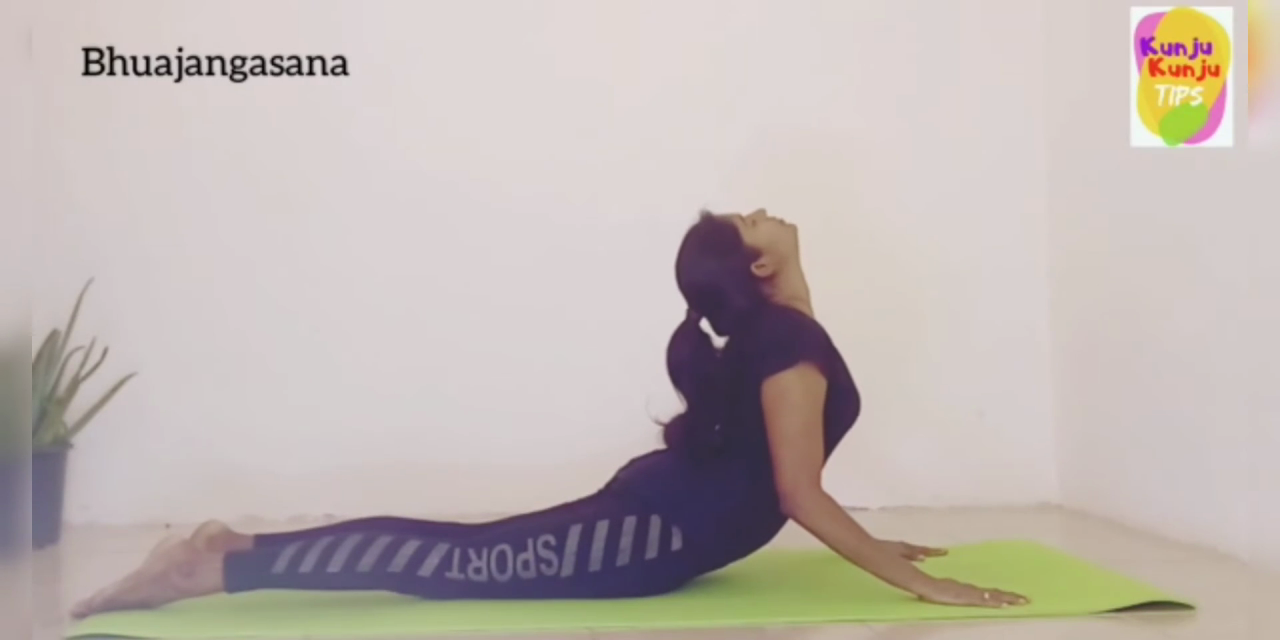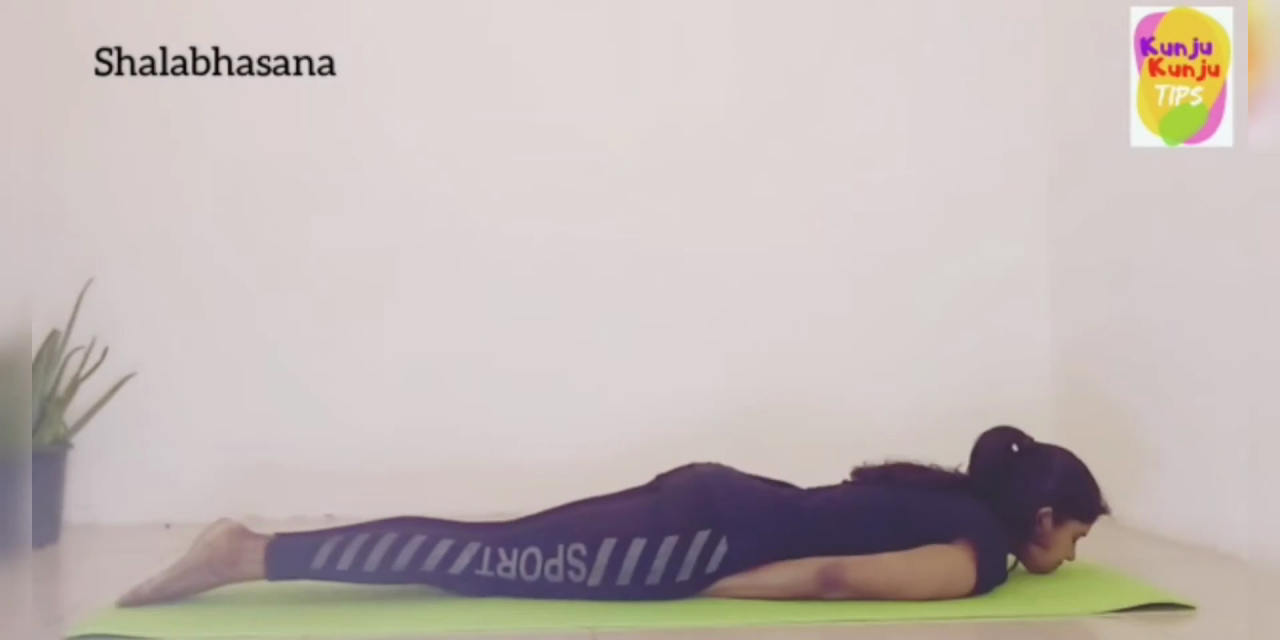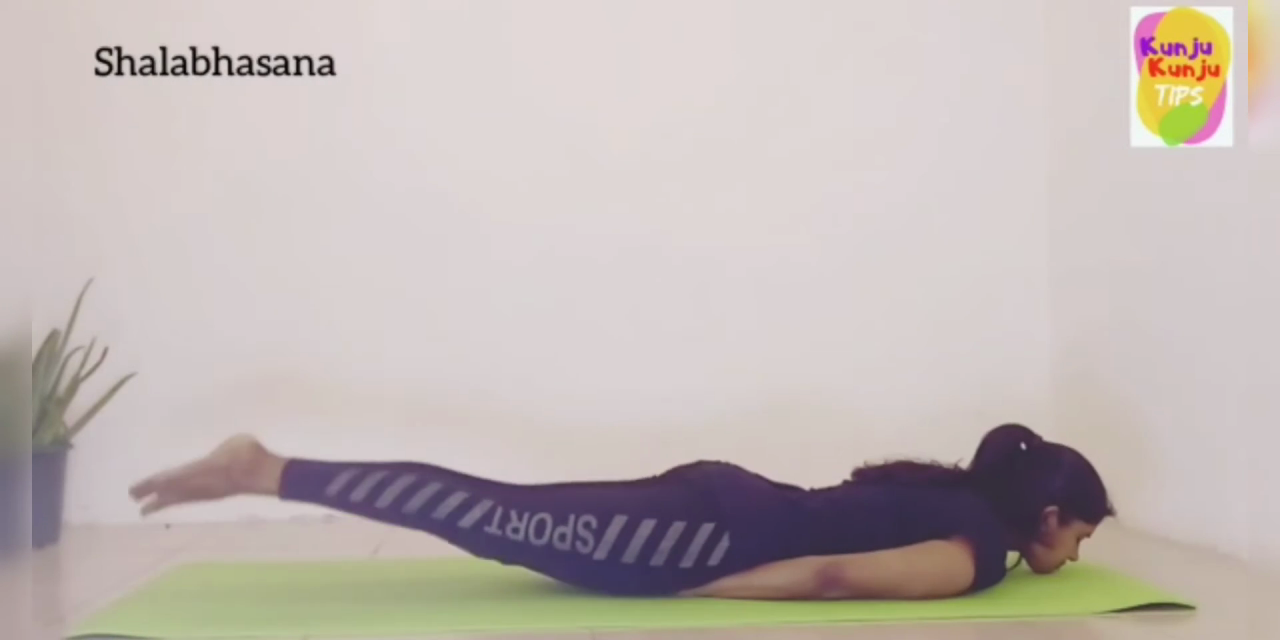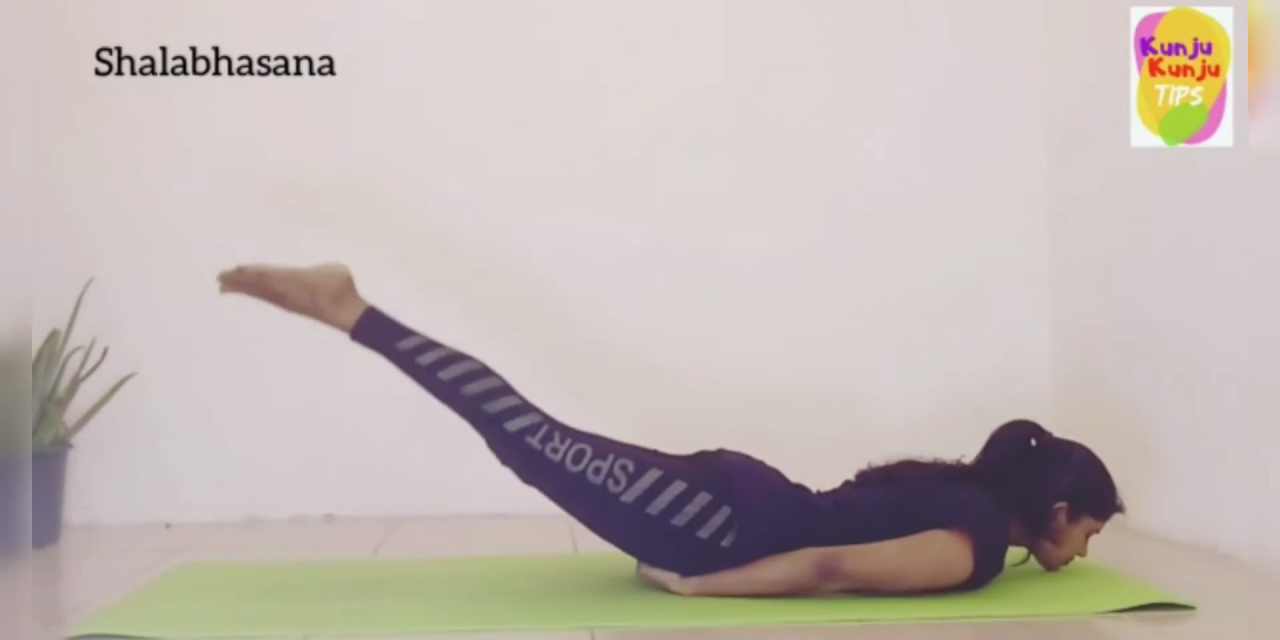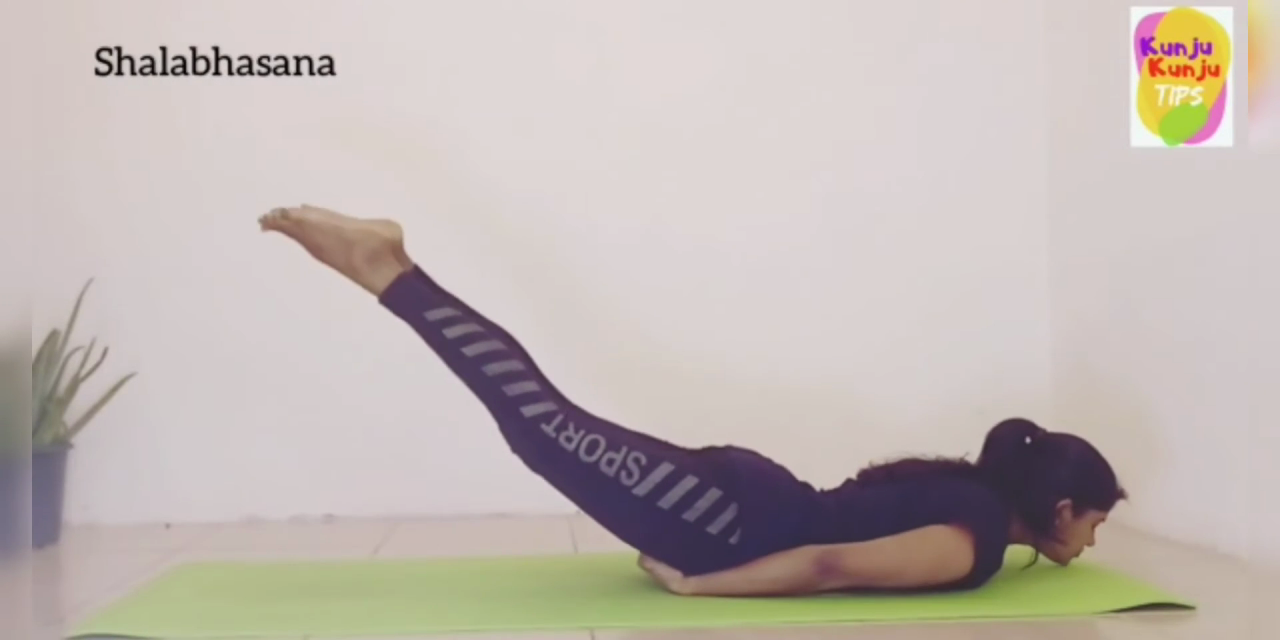
dt=0.3s
person 1, frame 1
left shoulder: (772, 331)
right shoulder: (790, 344)
left elbow: (778, 479)
right elbow: (800, 498)
left wrist: (875, 545)
right wrist: (916, 582)
left hip: (659, 506)
right hip: (658, 536)
left knee: (453, 545)
right knee: (454, 566)
left ankle: (239, 546)
right ankle: (208, 571)
person 1, frame 2
left shoulder: (963, 493)
right shoulder: (978, 555)
right elbow: (840, 570)
right wrist: (722, 591)
left hip: (710, 504)
right hip: (707, 537)
left knee: (487, 547)
right knee: (491, 563)
left ankle: (262, 546)
right ankle: (250, 557)
person 1, frame 3
left shoulder: (966, 500)
right shoulder: (975, 554)
right elbow: (832, 574)
right wrist: (707, 592)
left hip: (718, 503)
right hip: (715, 534)
left knee: (492, 512)
right knee: (488, 519)
left ankle: (267, 466)
right ankle: (264, 472)
person 1, frame 4
left shoulder: (969, 491)
right shoulder: (976, 548)
right elbow: (832, 566)
right wrist: (696, 587)
left hip: (730, 499)
right hip: (722, 524)
left knee: (538, 442)
right knee: (531, 438)
left ankle: (349, 310)
right ankle: (347, 311)
person 1, frame 5
left shoulder: (971, 492)
right shoulder: (973, 545)
right elbow: (829, 567)
right wrist: (694, 584)
left hip: (739, 494)
right hip: (730, 522)
left knee: (551, 424)
right knee: (542, 423)
left ankle: (390, 269)
right ankle: (386, 275)
